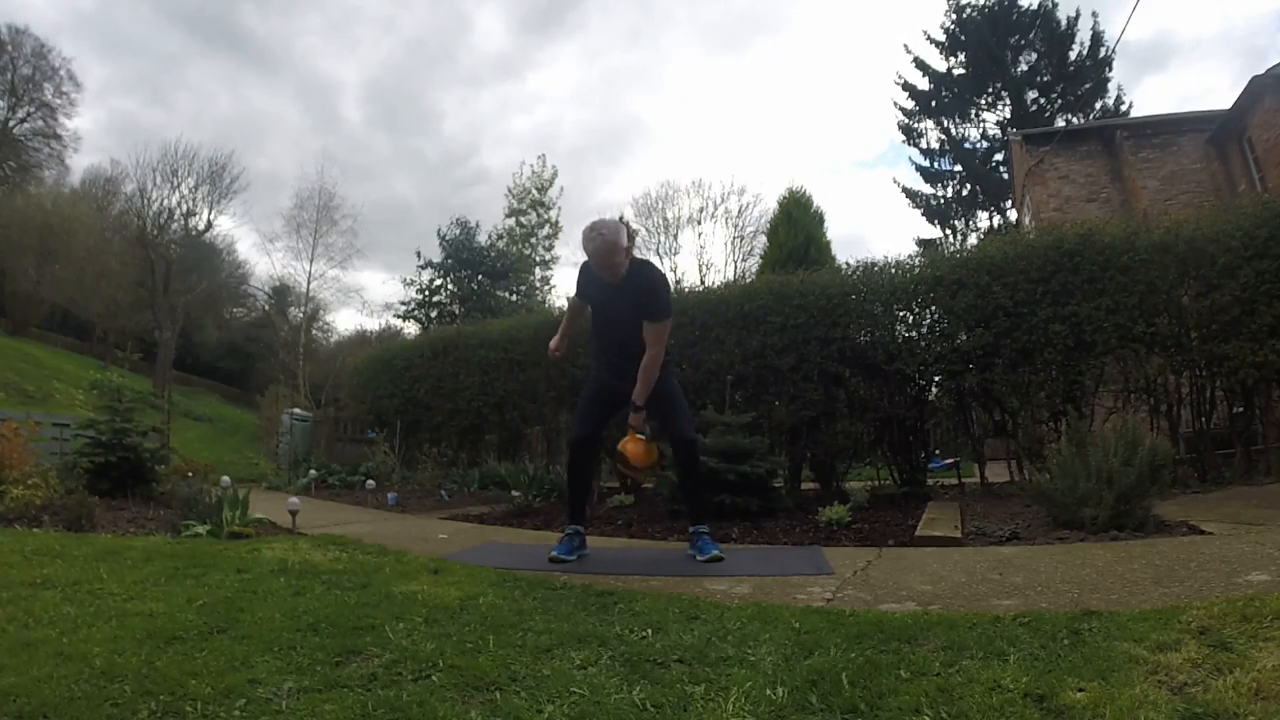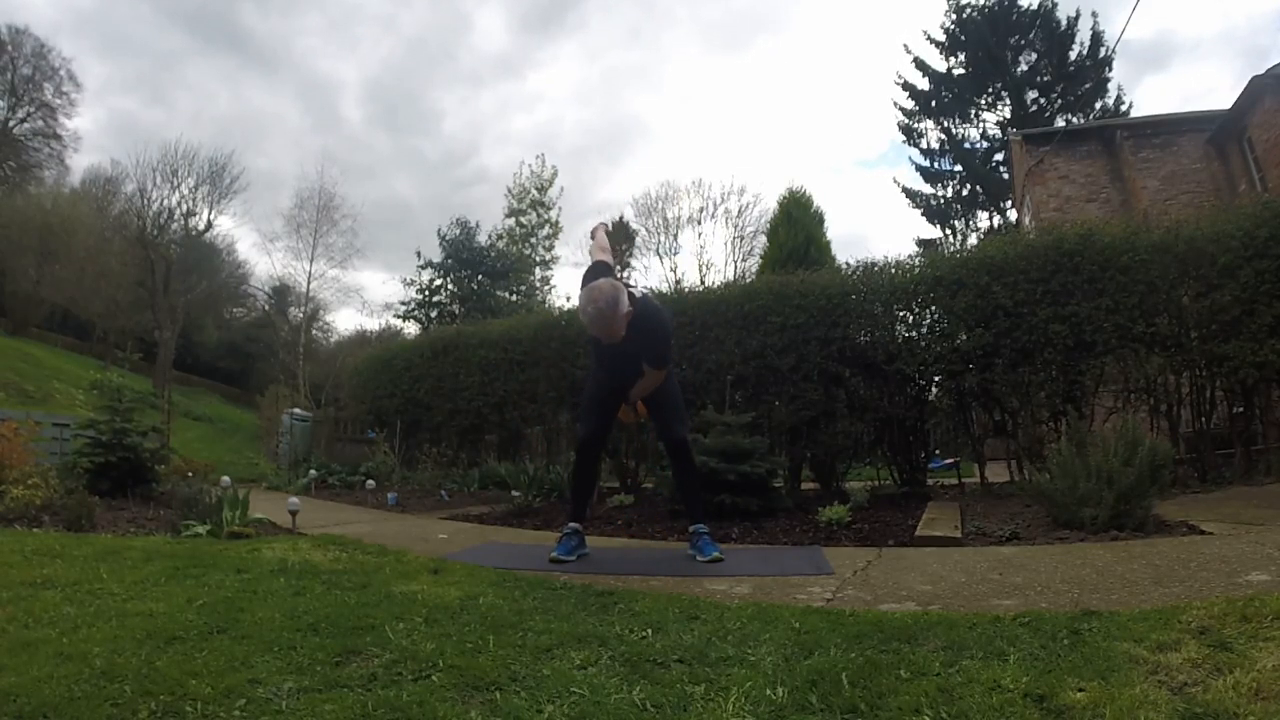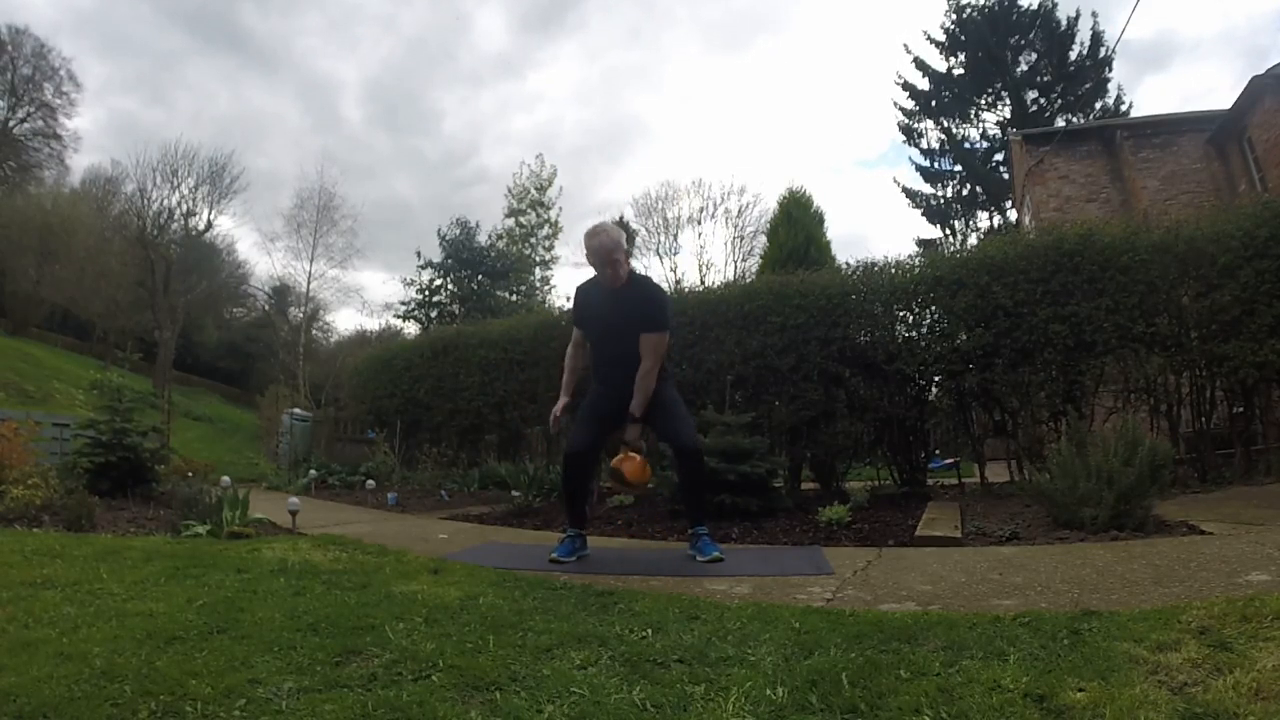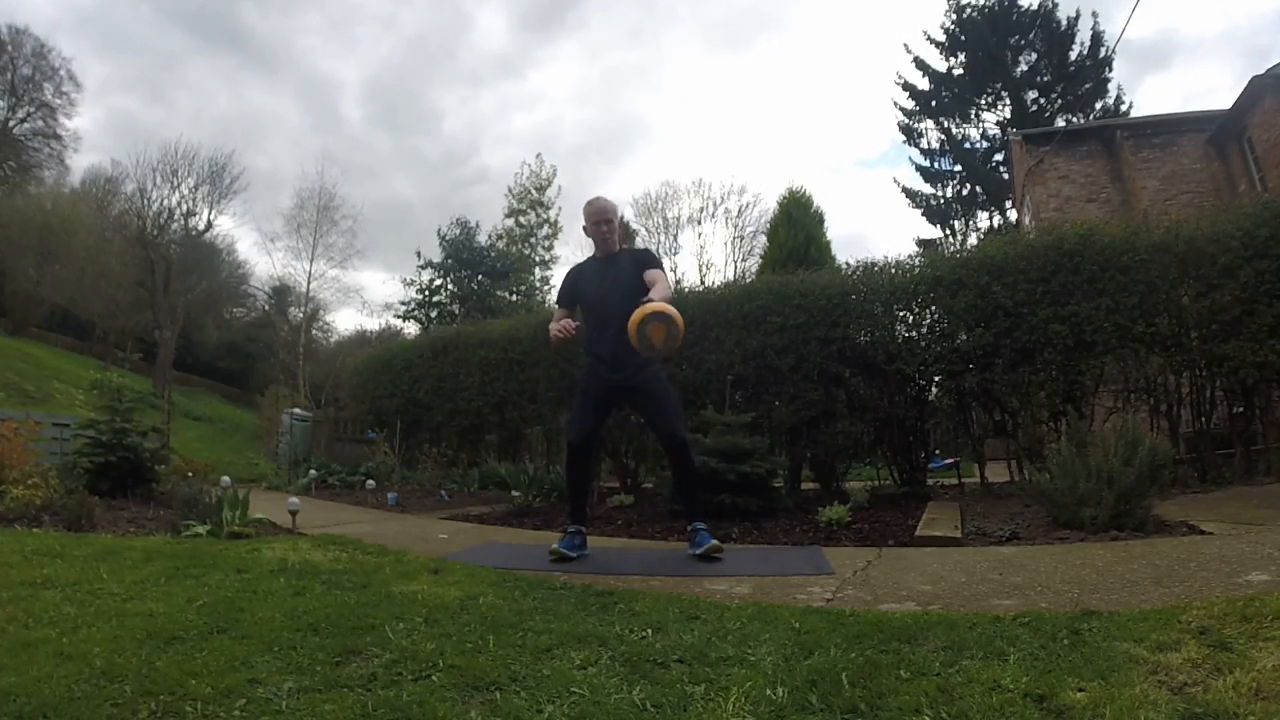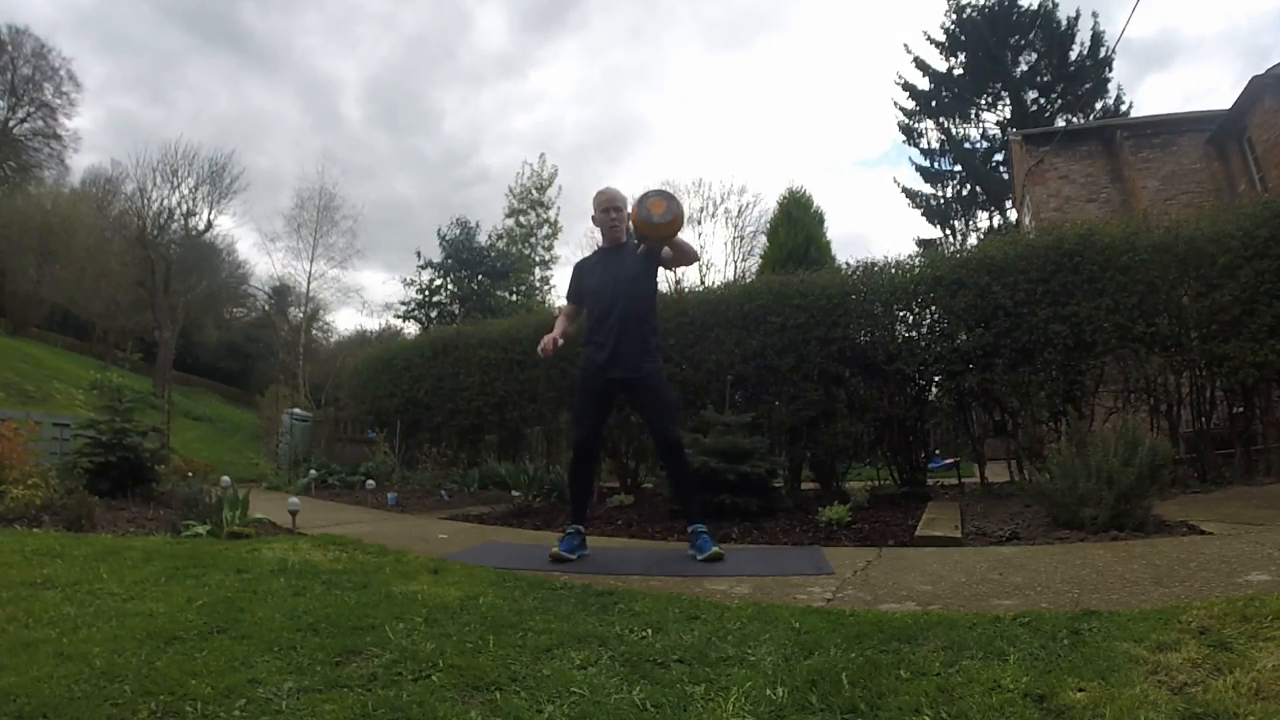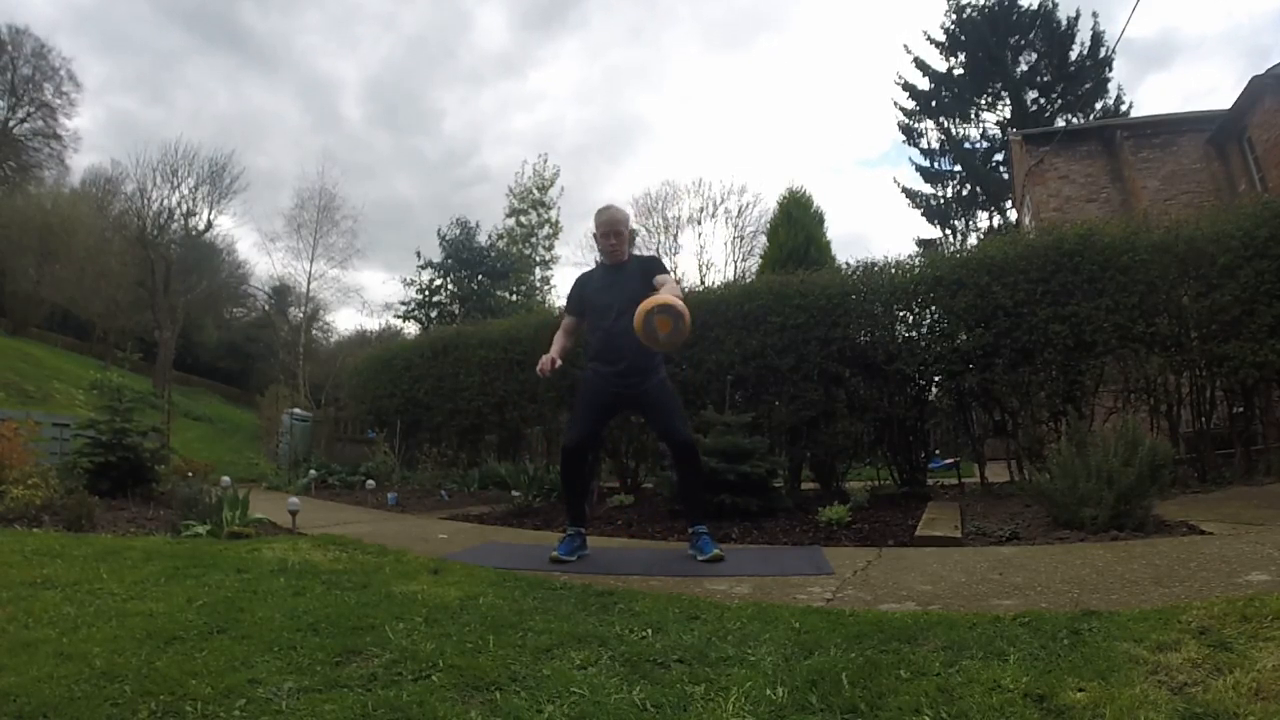
dt=0.3s
person 1, frame 1
left shoulder: (651, 279)
right shoulder: (588, 272)
left elbow: (655, 349)
left wrist: (639, 406)
right wrist: (561, 337)
left hip: (651, 374)
right hip: (605, 377)
left knee: (685, 440)
right knee: (579, 443)
left ankle: (699, 532)
right ankle: (574, 532)
person 1, frame 2
left shoulder: (654, 321)
right shoulder: (594, 286)
left elbow: (654, 378)
right elbow: (600, 251)
left wrist: (630, 398)
right wrist: (598, 231)
left hip: (649, 376)
right hip: (606, 374)
left knee: (677, 442)
right knee: (587, 444)
left ankle: (699, 532)
right ankle: (574, 532)
person 1, frame 3
left shoulder: (650, 294)
right shoulder: (585, 294)
left elbow: (651, 363)
right elbow: (577, 345)
left wrist: (636, 419)
right wrist: (564, 396)
left hip: (652, 388)
right hip: (606, 390)
left knee: (689, 447)
right knee: (575, 453)
left ankle: (699, 533)
right ankle: (575, 534)
person 1, frame 4
left shoulder: (640, 258)
right shoulder: (577, 275)
left elbow: (662, 284)
right elbow: (556, 322)
left wrist: (655, 300)
right wrist: (558, 328)
left hip: (643, 368)
right hip: (598, 373)
left knee: (676, 440)
right knee: (577, 443)
left ankle: (697, 528)
right ankle: (576, 531)
person 1, frame 5
left shoulder: (645, 250)
right shoulder: (585, 267)
left elbow: (690, 256)
right elbow: (569, 312)
left wrist: (666, 235)
right wrist: (555, 333)
left hip: (643, 367)
right hip: (597, 368)
left knee: (670, 443)
right knee: (583, 445)
left ankle: (697, 530)
right ankle: (576, 531)
person 1, frame 6
left shoulder: (647, 265)
right shoulder: (586, 282)
left elbow: (670, 286)
right elbow: (568, 329)
left wrist: (670, 298)
right wrist: (553, 354)
left hip: (647, 377)
right hip: (601, 379)
left knee: (684, 443)
right knee: (573, 447)
left ankle: (698, 532)
right ankle: (575, 533)
